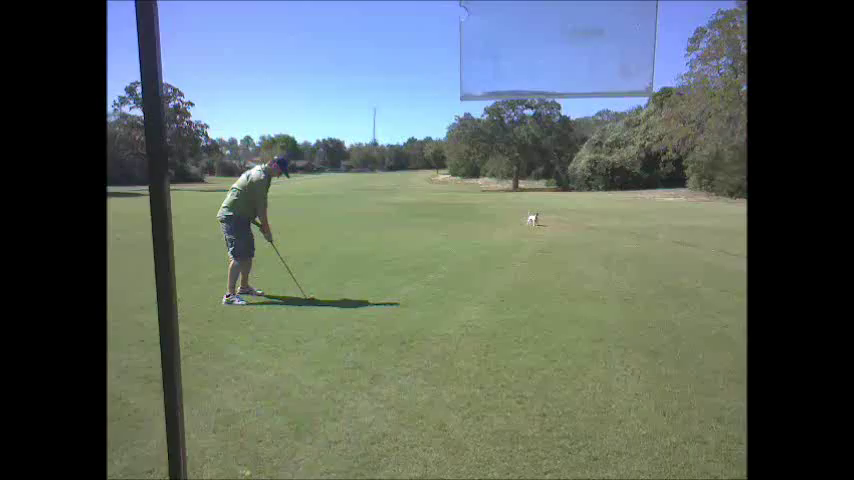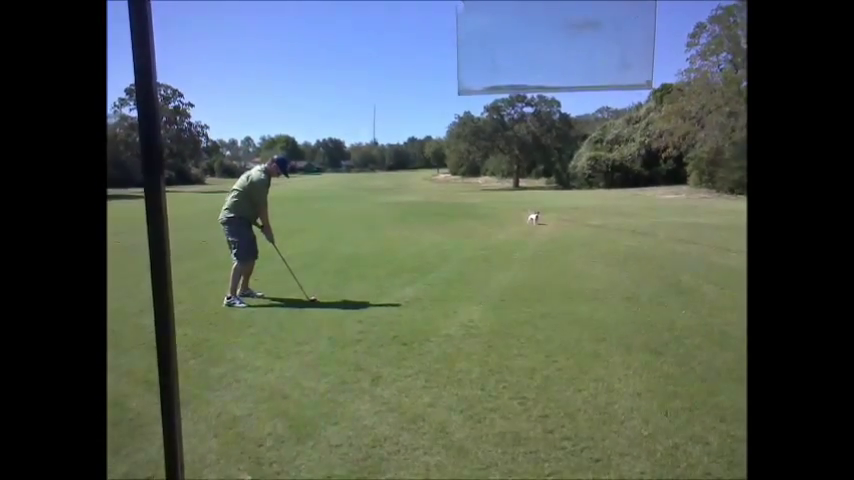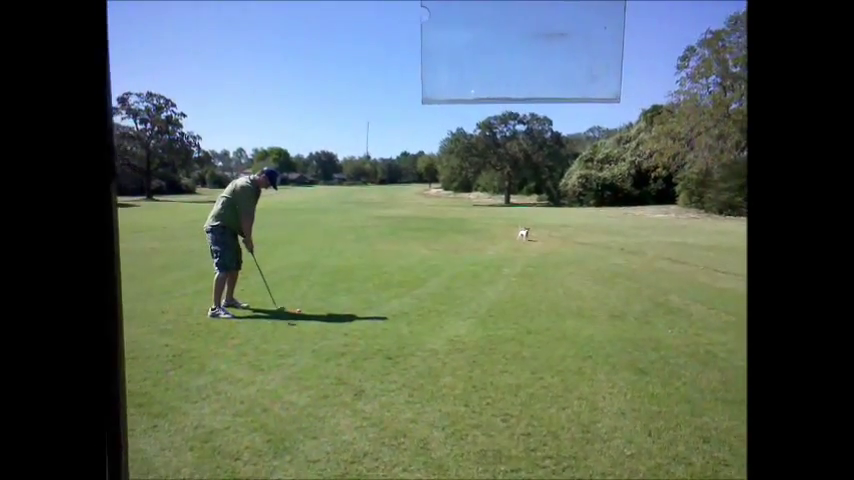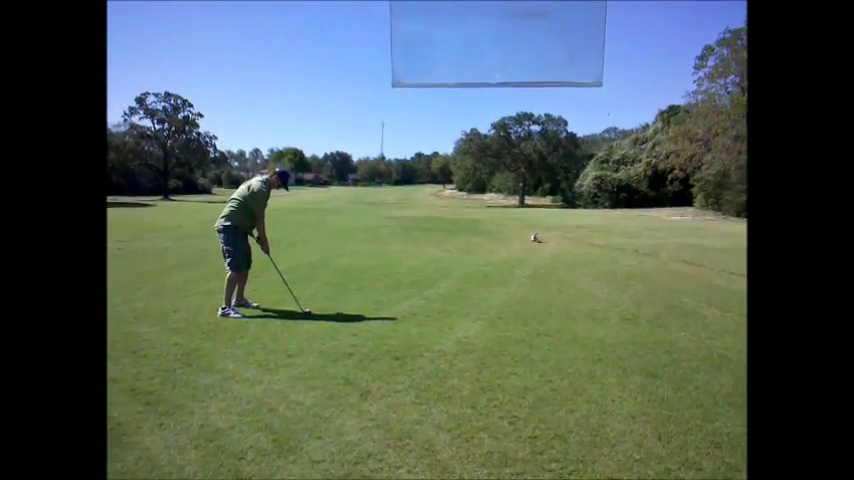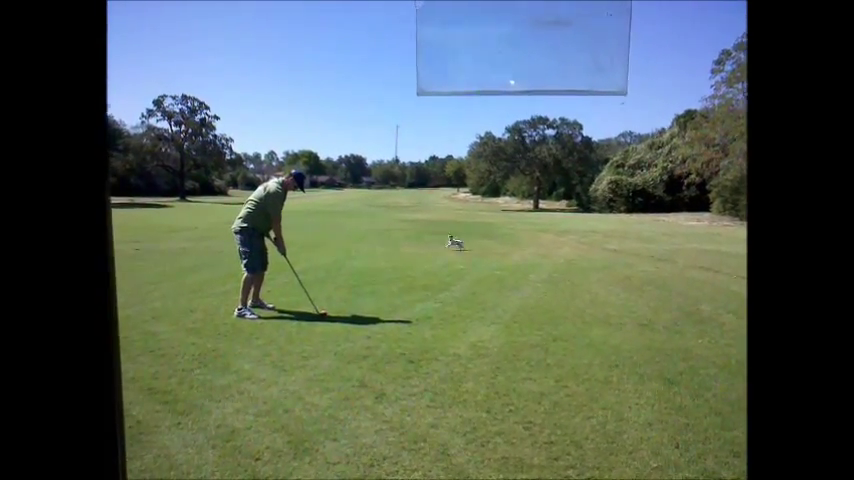
dt=1s
person 1, frame 1
left shoulder: (260, 173)
right shoulder: (260, 177)
left elbow: (259, 205)
right elbow: (260, 207)
left wrist: (264, 226)
right wrist: (266, 229)
left hip: (239, 216)
right hip: (232, 217)
left knee: (248, 253)
right knee: (238, 256)
left ankle: (244, 287)
right ankle: (229, 295)
person 1, frame 2
left shoulder: (260, 174)
right shoulder: (260, 178)
left elbow: (259, 205)
right elbow: (261, 207)
left wrist: (264, 226)
right wrist: (267, 229)
left hip: (241, 218)
right hip: (233, 218)
left knee: (251, 255)
right knee: (242, 257)
left ankle: (243, 289)
right ankle: (231, 297)
person 1, frame 3
left shoulder: (255, 190)
right shoulder: (244, 186)
left elbow: (250, 215)
right elbow: (243, 215)
left wrist: (247, 237)
right wrist: (248, 239)
left hip: (230, 229)
right hip: (219, 228)
left knee: (235, 265)
right knee: (224, 268)
left ankle: (229, 299)
right ankle: (215, 308)
person 1, frame 4
left shoulder: (259, 183)
right shoulder: (260, 188)
left elbow: (257, 216)
right elbow: (259, 218)
left wrist: (260, 236)
right wrist: (264, 240)
left hip: (237, 228)
right hip: (230, 227)
left knee: (245, 265)
right knee: (235, 267)
left ankle: (239, 299)
right ankle: (225, 307)
person 1, frame 5
left shoulder: (277, 186)
right shoulder: (276, 190)
left elbow: (274, 218)
right elbow: (275, 220)
left wrist: (276, 237)
right wrist: (280, 242)
left hip: (255, 229)
right hip: (247, 229)
left knee: (261, 267)
right knee: (252, 269)
left ankle: (255, 300)
right ankle: (241, 308)
